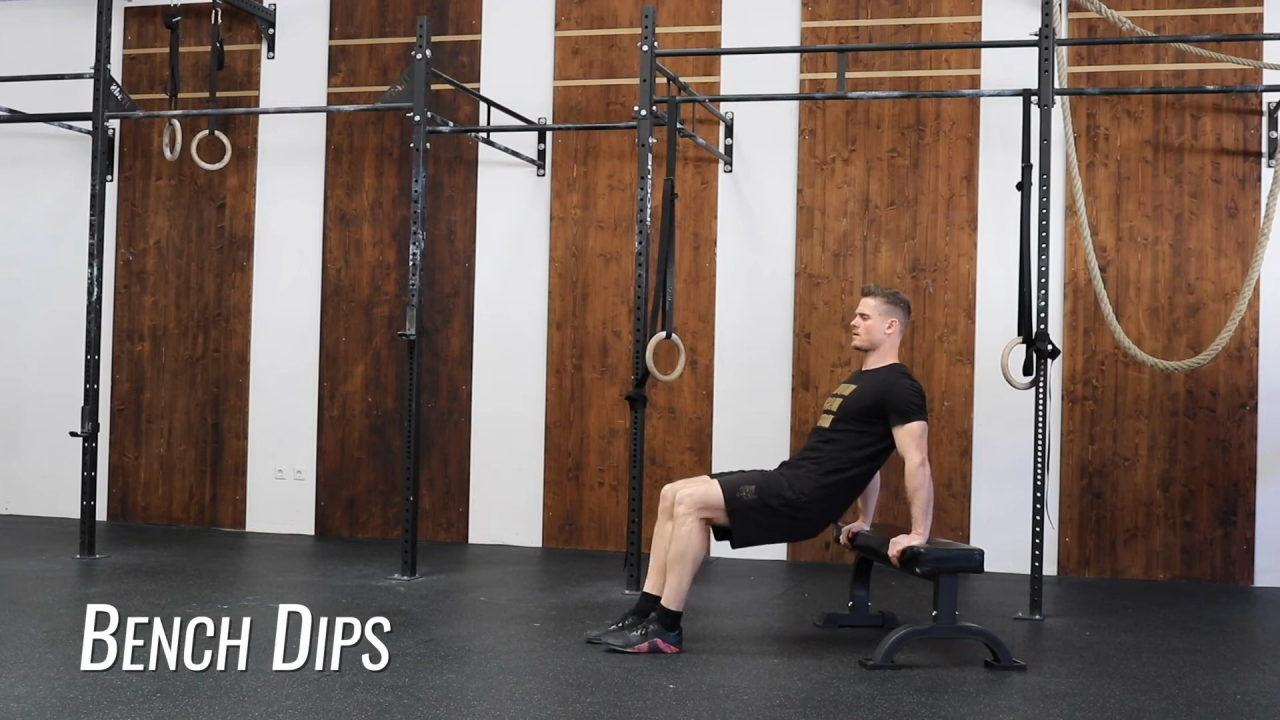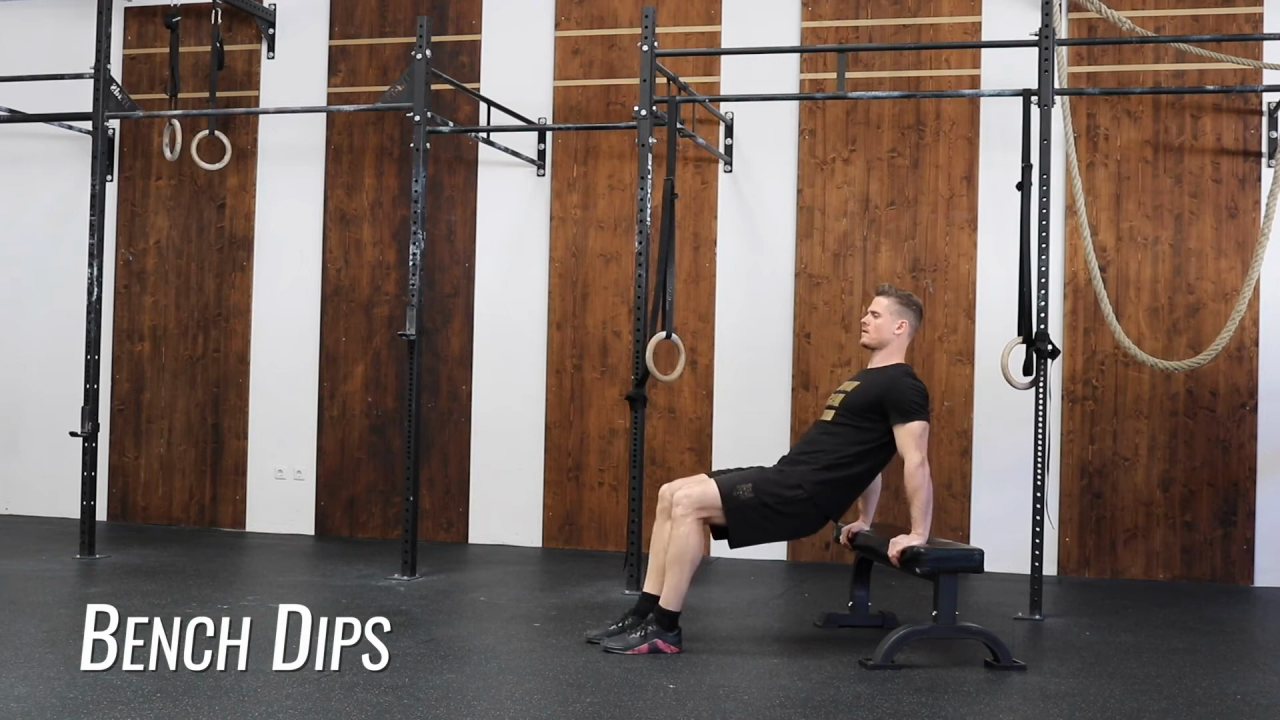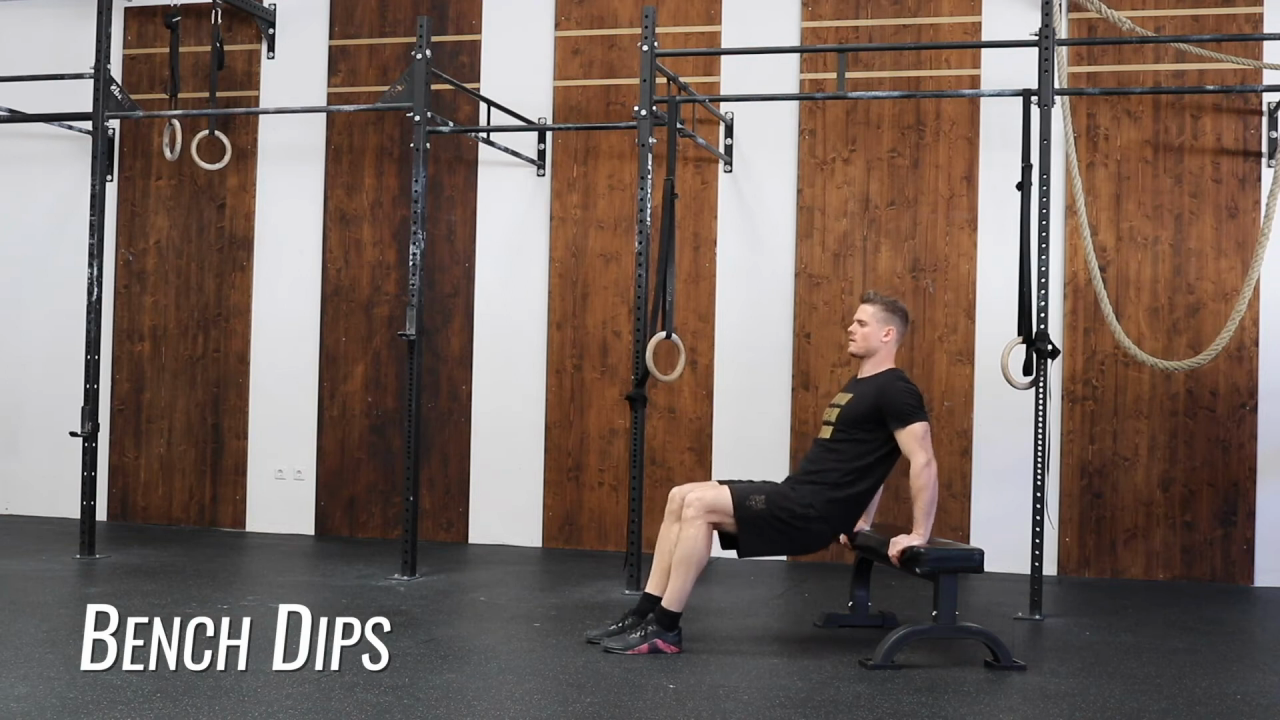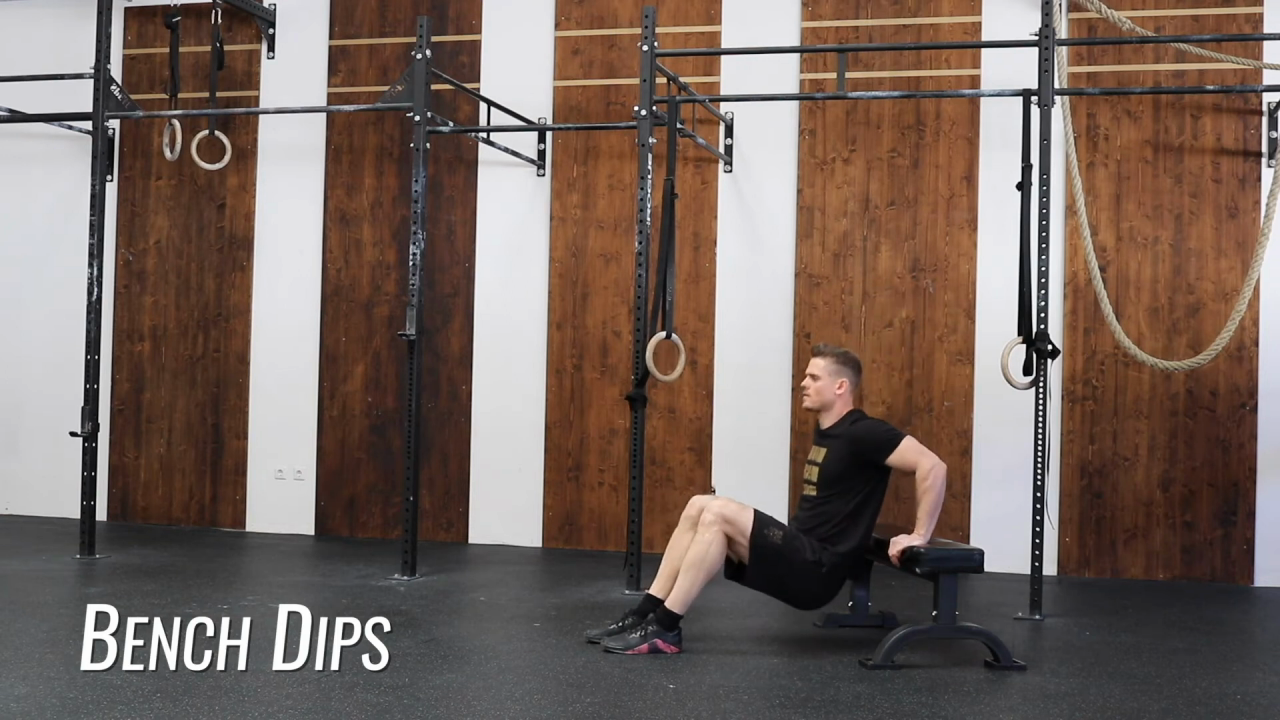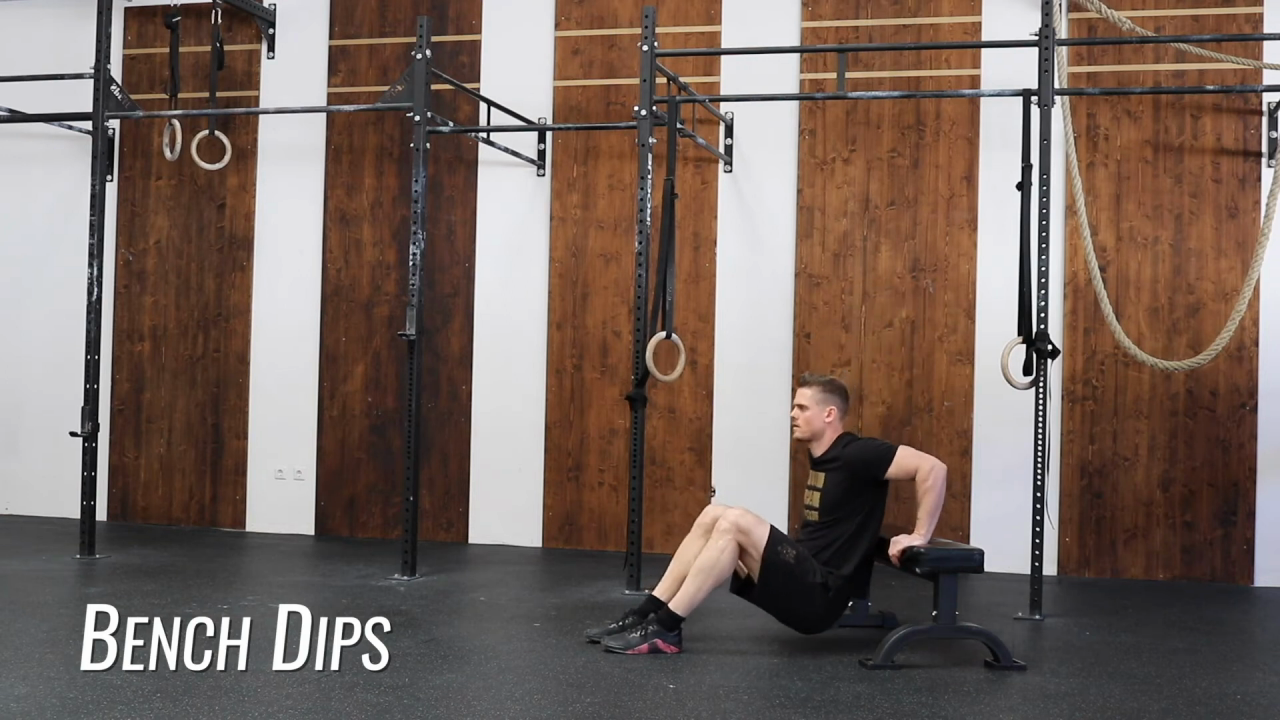
dt=0.7s
person 1, frame 1
left shoulder: (898, 387)
right shoulder: (863, 380)
left elbow: (917, 460)
right elbow: (862, 455)
left wrist: (918, 534)
right wrist: (865, 521)
left hip: (808, 497)
right hip: (790, 482)
left knee: (691, 502)
right knee: (674, 495)
left ankle: (665, 627)
right ankle: (646, 612)
person 1, frame 2
left shoulder: (901, 385)
right shoulder: (868, 379)
left elbow: (916, 460)
right elbow: (862, 453)
left wrist: (918, 534)
right wrist: (865, 520)
left hip: (806, 494)
right hip: (787, 479)
left knee: (688, 503)
right knee: (671, 495)
left ankle: (664, 627)
right ankle: (645, 613)
person 1, frame 3
left shoulder: (893, 390)
right shoulder: (859, 385)
left elbow: (924, 462)
left wrist: (918, 535)
right wrist: (861, 522)
left hip: (815, 512)
right hip: (798, 499)
left knee: (699, 504)
right knee: (681, 498)
left ankle: (664, 627)
right ankle: (644, 613)
person 1, frame 4
left shoulder: (861, 432)
right shoulder: (828, 429)
left elbow: (932, 466)
left wrist: (918, 536)
right wrist: (853, 532)
left hip: (816, 568)
right hip: (799, 551)
left knee: (718, 513)
right knee: (699, 508)
left ankle: (664, 628)
right ankle: (644, 614)
person 1, frame 5
left shoulder: (855, 454)
right shoulder: (823, 454)
left elbow: (933, 468)
left wrist: (919, 536)
left hip: (819, 593)
right hip: (802, 576)
left knee: (734, 522)
right knee: (713, 517)
left ankle: (664, 629)
right ankle: (644, 614)
